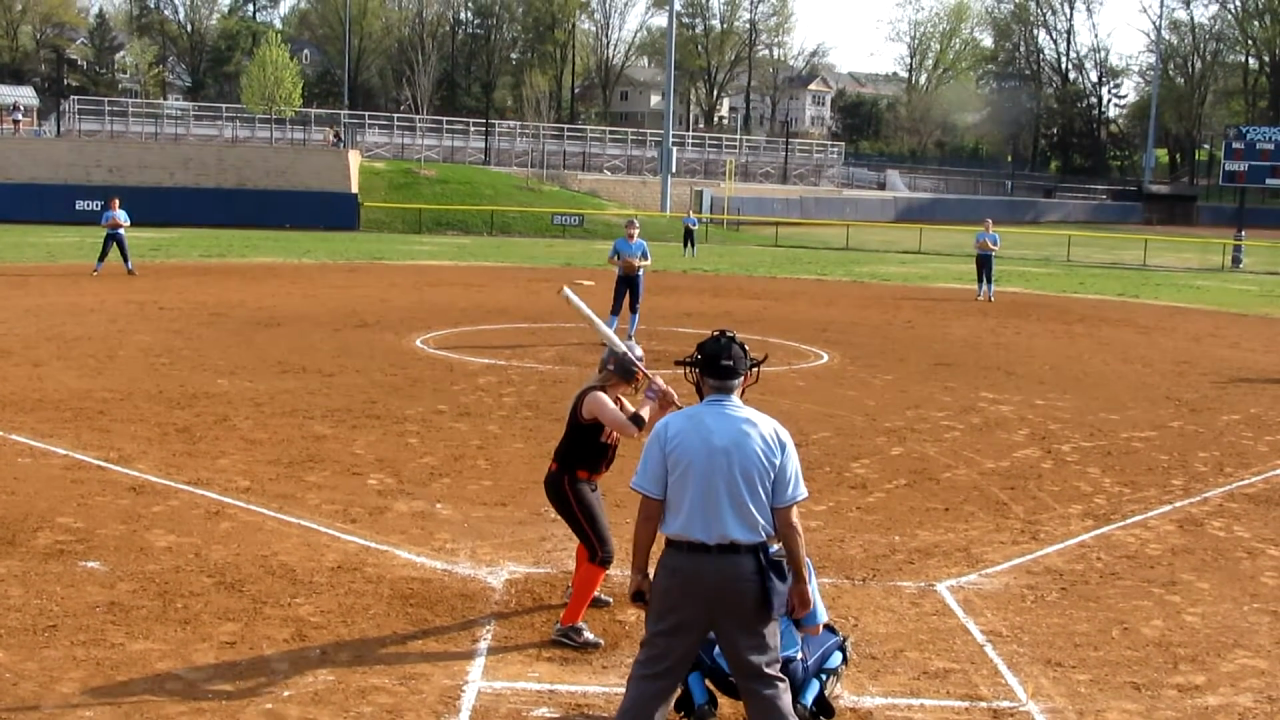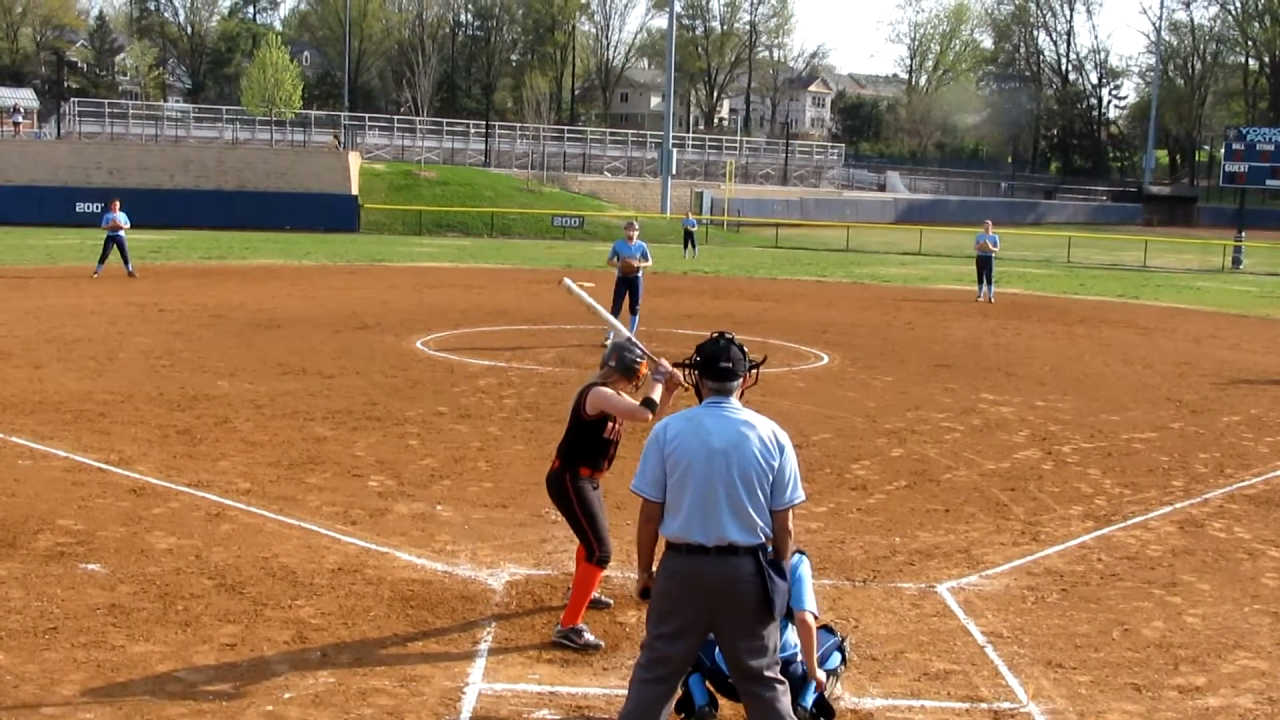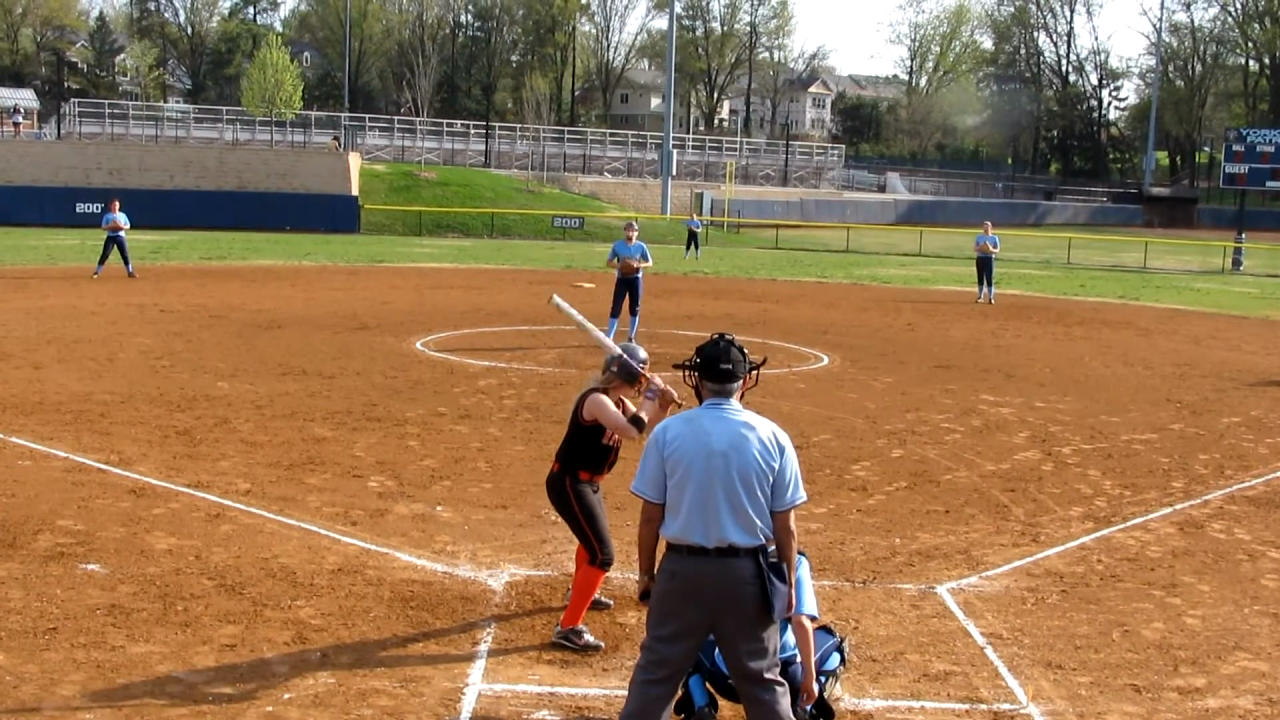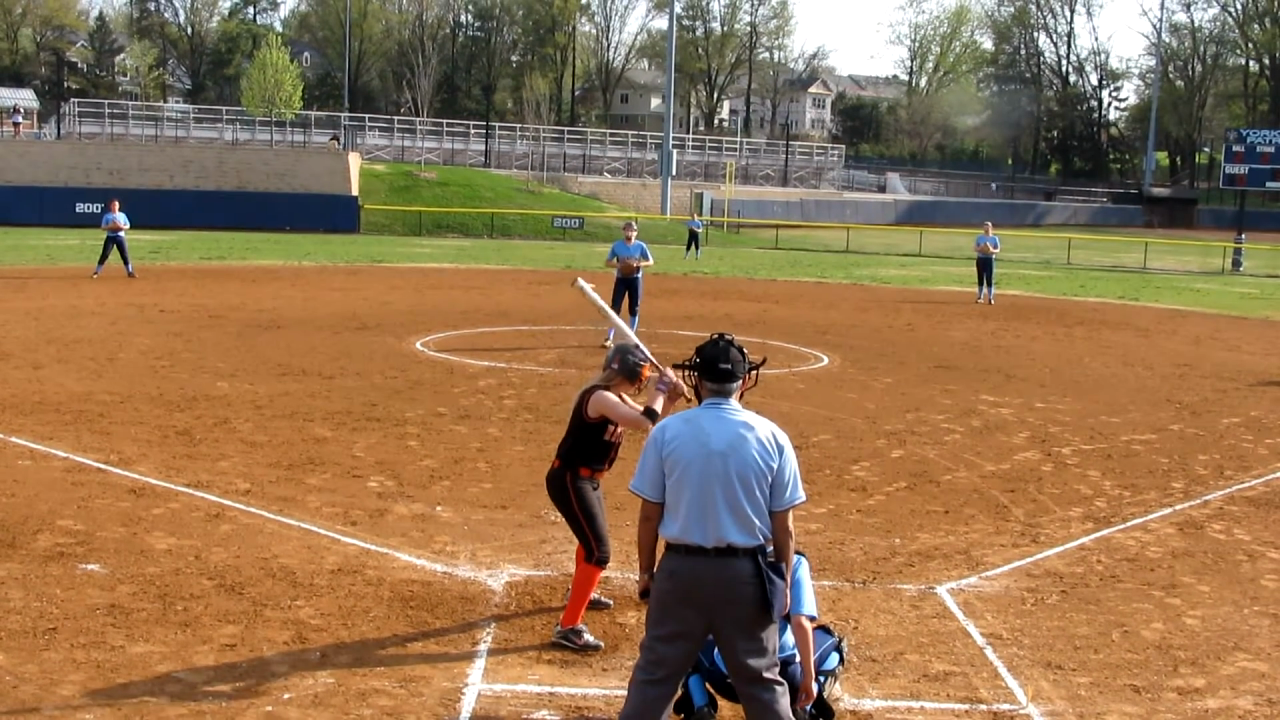
dt=0.5s
person 1, frame 1
left shoulder: (670, 428)
right shoulder: (772, 433)
left elbow: (649, 512)
right elbow: (787, 522)
left wrist: (639, 571)
right wrist: (799, 579)
left hip: (682, 565)
right hip: (746, 568)
left knee: (655, 668)
right knee: (762, 675)
person 1, frame 2
left shoulder: (668, 430)
right shoulder: (772, 435)
left elbow: (650, 515)
right elbow: (783, 525)
left wrist: (645, 570)
right wrist: (778, 575)
left hip: (682, 566)
right hip: (746, 570)
left knee: (656, 669)
right knee: (761, 676)
person 1, frame 3
left shoulder: (668, 432)
right shoulder: (772, 437)
left elbow: (651, 516)
right elbow: (785, 527)
left wrist: (646, 573)
right wrist: (788, 582)
left hip: (682, 569)
right hip: (746, 572)
left knee: (656, 671)
right knee: (761, 678)
person 1, frame 4
left shoulder: (667, 431)
right shoulder: (771, 437)
left elbow: (649, 515)
right elbow: (783, 527)
left wrist: (646, 571)
right wrist: (783, 582)
left hip: (680, 568)
right hip: (745, 572)
left knee: (655, 671)
right knee: (760, 677)
person 2, frame 1
left shoulder: (612, 399)
right shoulder: (596, 399)
left elbow: (645, 424)
right elbow: (631, 430)
left wrist: (662, 405)
right wrist: (650, 395)
left hip: (583, 481)
right hip: (568, 482)
left knee: (593, 536)
right knee: (602, 552)
left ankle: (580, 590)
right ankle: (568, 625)
person 2, frame 2
left shoulder: (612, 395)
right shoulder: (599, 394)
left elbow: (649, 412)
right elbow: (644, 414)
left wrist: (668, 388)
right wrist: (659, 378)
left hip: (586, 479)
right hip: (570, 480)
left knee: (593, 538)
right knee: (599, 552)
left ankle: (582, 591)
right ankle: (569, 626)
person 2, frame 3
left shoulder: (616, 401)
right shoulder: (597, 400)
left elbow: (647, 426)
right elbow: (631, 431)
left wrist: (662, 404)
right wrist: (650, 397)
left hip: (586, 482)
right hip: (569, 483)
left knee: (593, 538)
right knee: (602, 554)
left ankle: (580, 593)
right ankle: (568, 627)
person 2, frame 4
left shoulder: (615, 397)
right shoulder: (601, 397)
left elbow: (646, 418)
right elbow: (644, 423)
left wrist: (669, 397)
right wrist: (662, 387)
left hip: (586, 478)
right hip: (569, 480)
left knee: (592, 537)
right knee: (598, 552)
left ankle: (580, 593)
right ankle: (568, 626)
